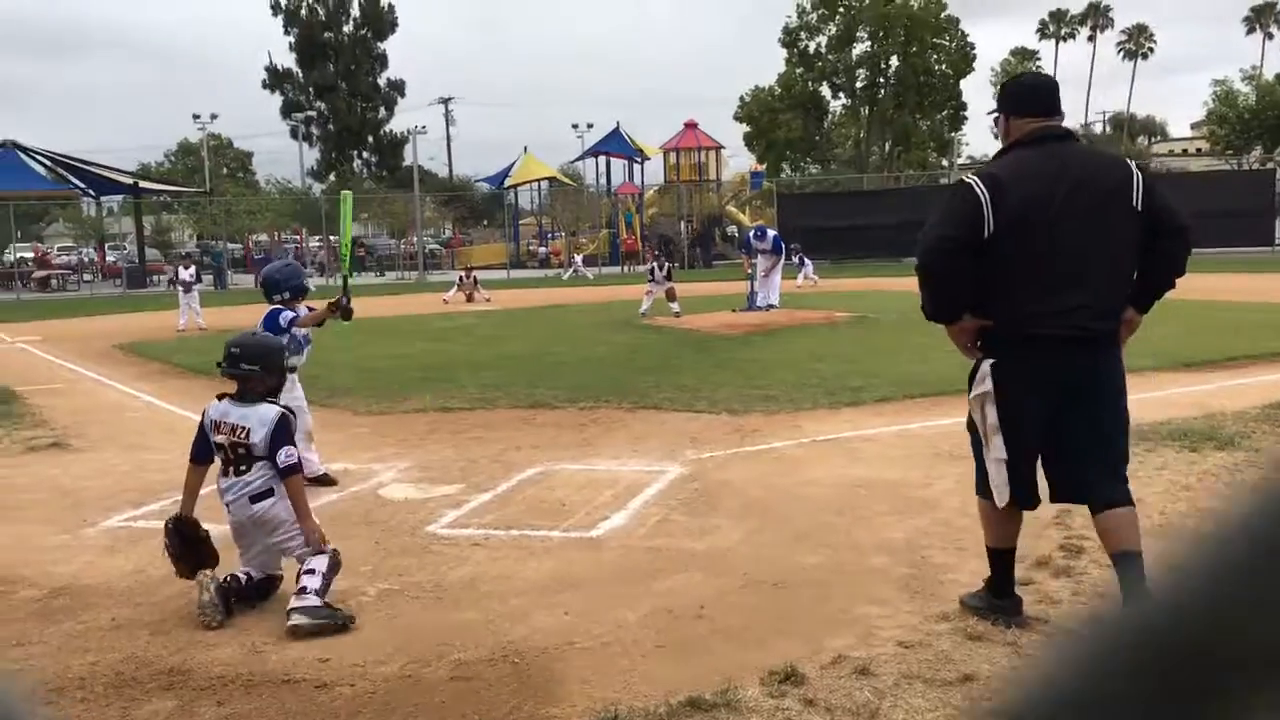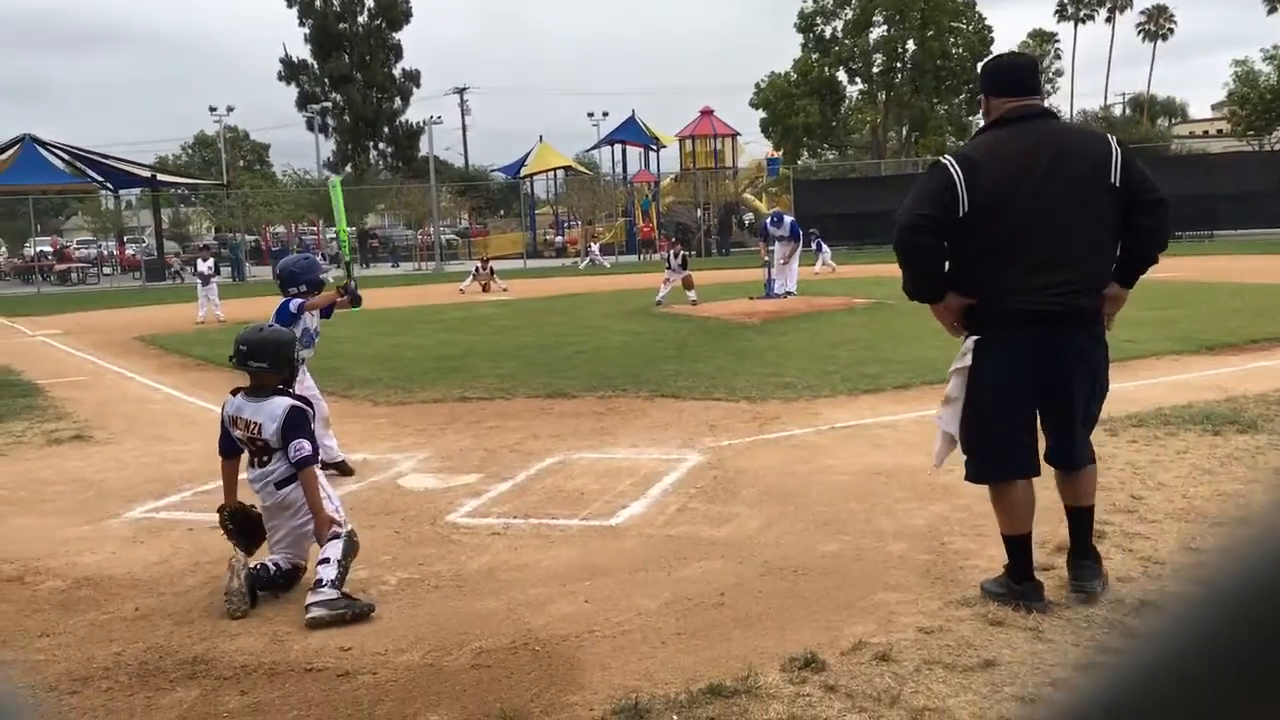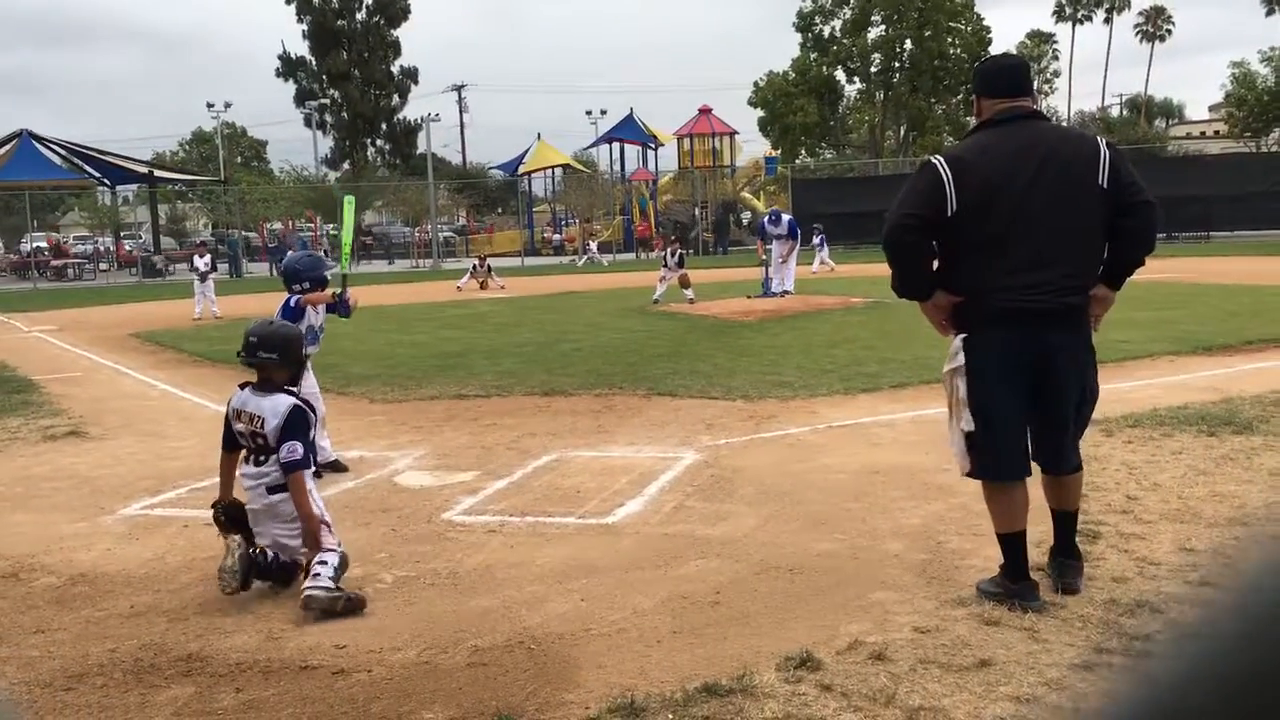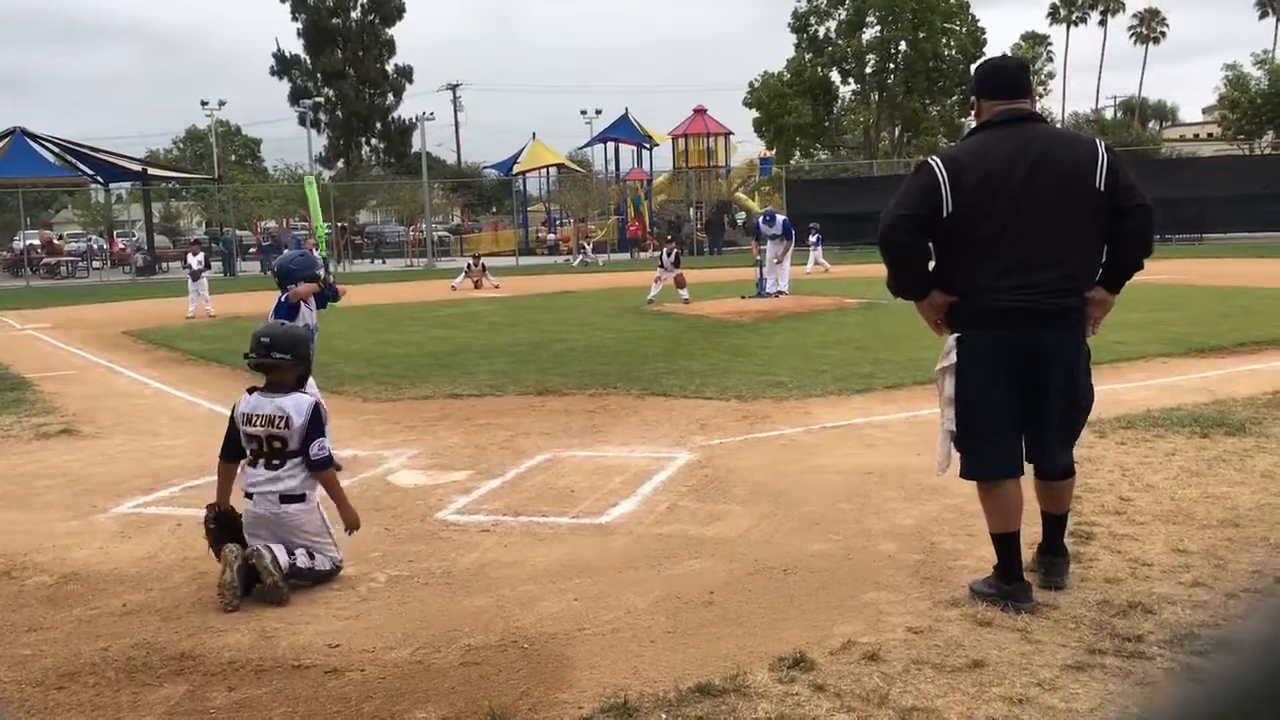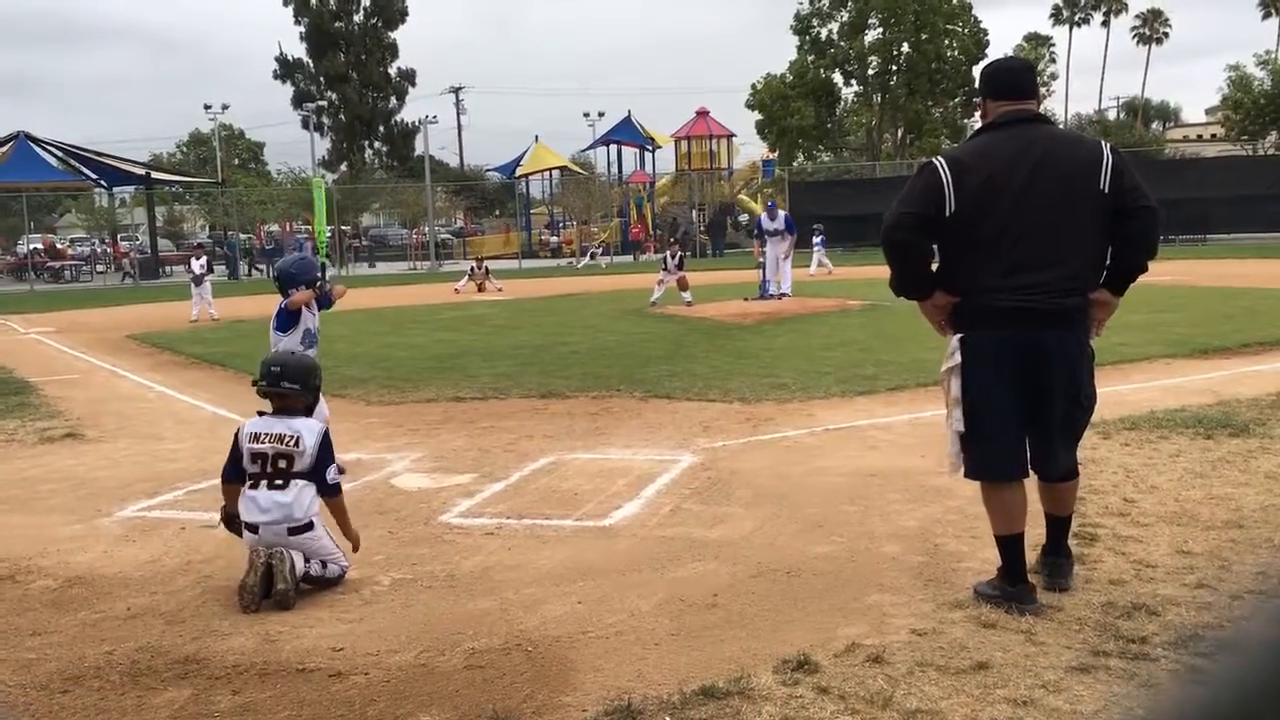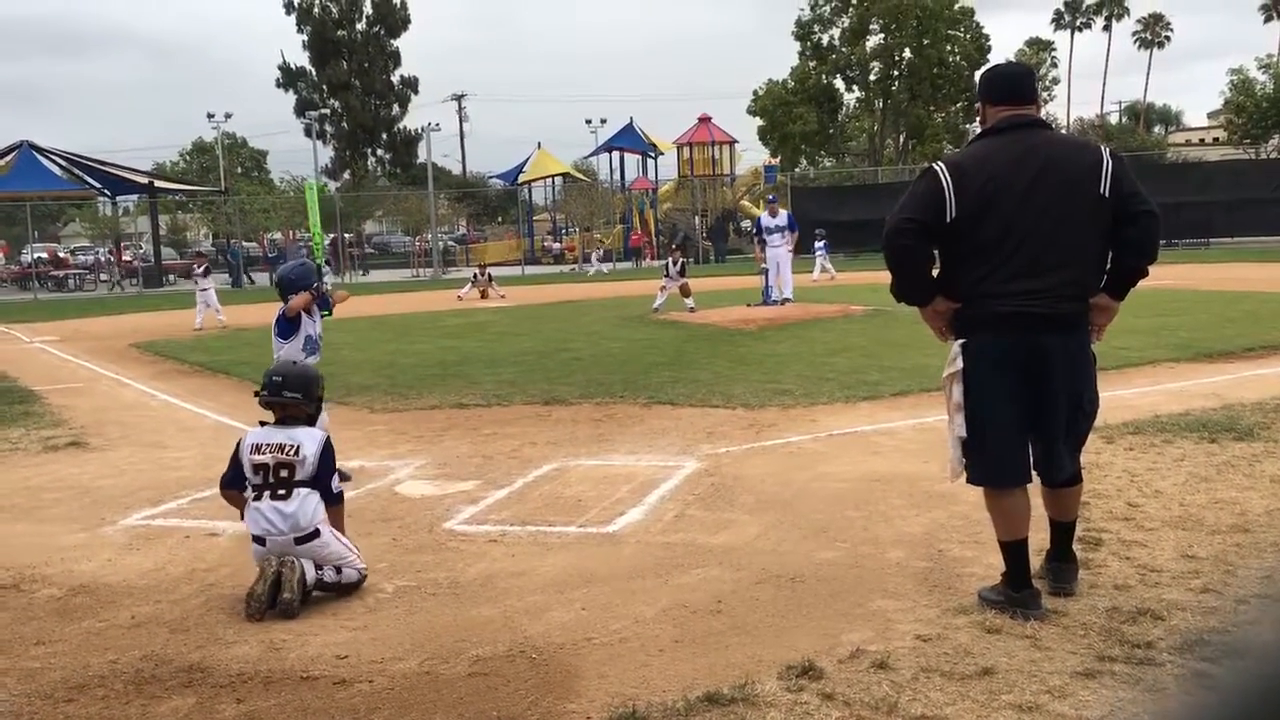
dt=0.4s
person 1, frame 1
left shoulder: (987, 183)
right shoulder: (1122, 174)
left elbow: (936, 254)
right elbow: (1173, 238)
left wrist: (952, 315)
right wrist: (1136, 304)
left hip: (1014, 356)
right hip: (1097, 354)
left knee: (999, 477)
right knee: (1105, 481)
left ankle: (1002, 593)
right ankle: (1139, 598)
person 1, frame 2
left shoulder: (965, 164)
right shoulder: (1102, 149)
left elbow: (912, 232)
right elbow: (1153, 212)
left wrist: (937, 294)
right wrist: (1121, 280)
left hip: (1000, 333)
right hip: (1080, 328)
left knee: (1004, 457)
right knee: (1073, 445)
left ankle: (1022, 578)
right ankle: (1083, 558)
person 1, frame 3
left shoulder: (954, 165)
right shoulder: (1092, 152)
left elbow: (902, 231)
right elbow: (1141, 215)
left wrist: (925, 292)
right wrist: (1109, 282)
left hip: (989, 332)
right hip: (1067, 327)
left knee: (999, 456)
right knee: (1061, 447)
left ankle: (1017, 578)
right ankle: (1067, 558)
person 1, frame 4
left shoulder: (951, 165)
right shoulder: (1090, 154)
left elbow: (897, 231)
right elbow: (1138, 218)
left wrist: (922, 292)
right wrist: (1108, 285)
left hip: (984, 332)
right hip: (1062, 328)
left knee: (994, 456)
right knee: (1055, 450)
left ankle: (1010, 579)
right ankle: (1053, 556)
person 1, frame 5
left shoulder: (955, 166)
right shoulder: (1094, 156)
left elbow: (900, 230)
right elbow: (1142, 219)
left wrist: (925, 292)
right wrist: (1112, 287)
left hip: (986, 333)
right hip: (1066, 328)
left knee: (998, 459)
right knee: (1059, 451)
left ankle: (1014, 580)
right ankle: (1056, 558)
person 1, frame 6
left shoulder: (955, 171)
right shoulder: (1095, 160)
left elbow: (901, 236)
right elbow: (1143, 223)
left wrist: (927, 298)
right wrist: (1112, 291)
left hip: (988, 338)
right hip: (1066, 333)
left knee: (1001, 465)
right knee: (1061, 457)
left ankle: (1019, 586)
right ankle: (1062, 562)
person 2, frame 1
left shoulder: (212, 411)
right shoulder: (275, 417)
left elbow: (197, 465)
right elbow: (290, 473)
left wrist: (185, 516)
right wrist: (308, 522)
left hip: (237, 510)
right hip: (272, 502)
left knee: (262, 576)
right knee: (322, 553)
left ankle: (224, 588)
right ankle: (305, 606)
person 2, frame 2
left shoulder: (231, 406)
right shoulder: (289, 409)
left elbow: (229, 458)
right elbow: (304, 465)
left wrist: (230, 505)
right wrist: (319, 514)
left hip: (268, 495)
right hip: (297, 487)
left knee: (288, 563)
left ankle: (249, 575)
right ankle: (324, 598)
person 2, frame 3
left shoulder: (237, 400)
right shoulder: (290, 409)
left elbow: (229, 453)
right elbow: (293, 468)
left wrist: (225, 498)
right wrist: (307, 517)
left hip: (257, 500)
right hip: (287, 495)
left knee: (286, 566)
right knee: (329, 549)
left ankle: (248, 558)
right ankle: (320, 585)
person 2, frame 4
left shoulder: (243, 405)
right shoulder: (307, 406)
left elbow: (228, 459)
right elbow: (321, 466)
left wrist: (222, 506)
right wrist: (345, 507)
left hip: (255, 506)
right hip: (295, 505)
left knee: (270, 562)
right knee: (329, 563)
left ankle: (244, 564)
right ankle: (278, 560)
person 2, frame 5
left shoulder: (247, 429)
right shoulder: (315, 431)
left elbow: (229, 482)
right elbow: (330, 490)
left wrist: (234, 515)
right wrist: (347, 529)
left hip: (255, 532)
right hip: (299, 529)
left knee: (270, 571)
right knee: (337, 568)
left ankle: (265, 570)
right ankle: (295, 566)
person 2, frame 6
left shoulder: (249, 439)
right shoulder: (317, 440)
left elbow: (228, 490)
right elbow: (333, 499)
right wrist: (340, 538)
left hip: (263, 542)
right hip: (307, 536)
left knee: (275, 568)
right knee: (355, 572)
left ankle: (274, 578)
right ankle: (304, 574)
person 3, frame 1
left shoulder: (301, 309)
right shoulder: (275, 314)
left elbow: (320, 316)
right elbow: (302, 323)
left wrist: (340, 308)
right wrist: (331, 308)
left hip: (291, 379)
left knee: (304, 424)
left ankle: (312, 469)
person 3, frame 2
left shoulder: (313, 304)
right shoulder: (288, 306)
left elbow: (338, 304)
right elbow: (311, 305)
left wrist: (350, 297)
right wrist: (341, 290)
left hip: (300, 370)
left knee: (320, 412)
left ankle: (331, 456)
person 3, frame 3
left shoulder: (320, 300)
right shoulder: (292, 303)
left elbow: (350, 300)
right elbow: (308, 299)
left wrist: (346, 302)
right wrist: (336, 297)
left hip: (303, 366)
left knee: (317, 412)
left ankle: (324, 456)
person 3, frame 4
left shoulder: (311, 299)
right shoulder: (286, 302)
left elbow: (340, 291)
right elbow: (297, 292)
left wrist: (331, 288)
right wrist: (322, 285)
person 3, frame 5
left shoulder: (312, 303)
right shoulder: (287, 309)
left elbow: (341, 290)
right elbow: (295, 300)
left wrist: (327, 292)
right wrist: (317, 291)
left knee: (320, 419)
person 3, frame 6
left shoulder: (314, 307)
right shoulder: (288, 315)
left elbow: (343, 295)
right elbow: (293, 306)
left wrist: (325, 296)
right wrist: (314, 293)
left knee: (320, 424)
